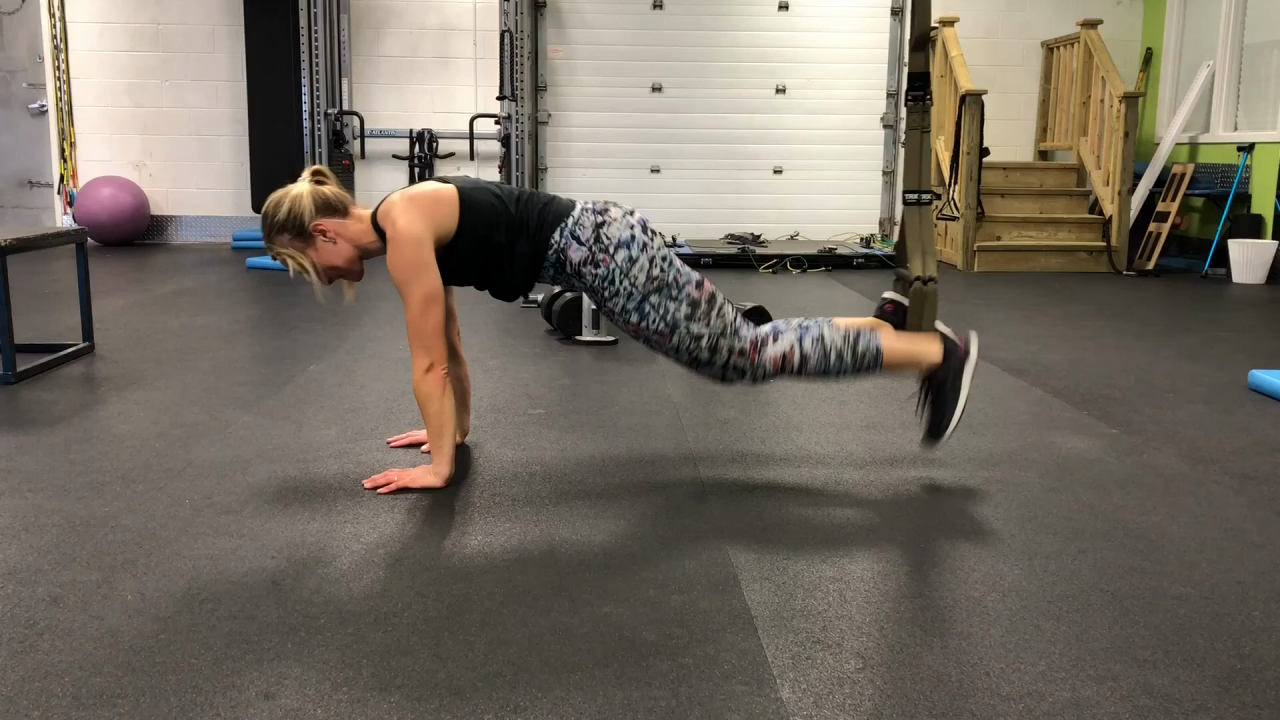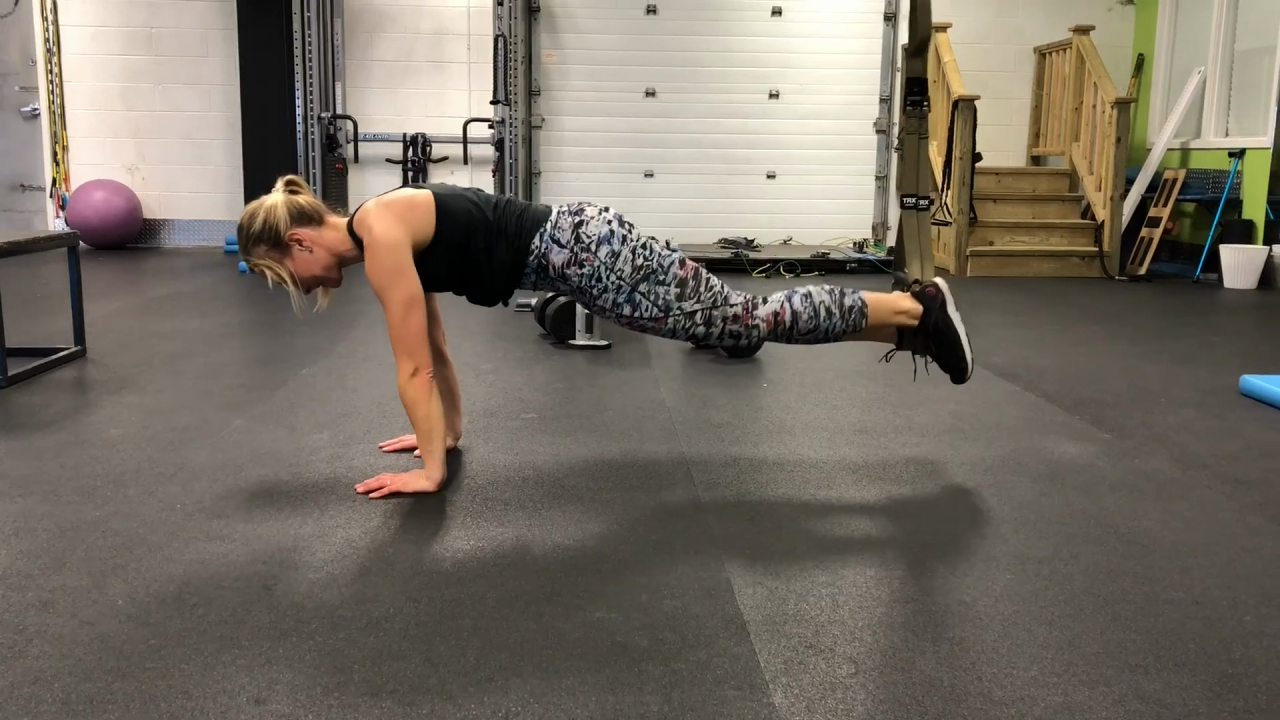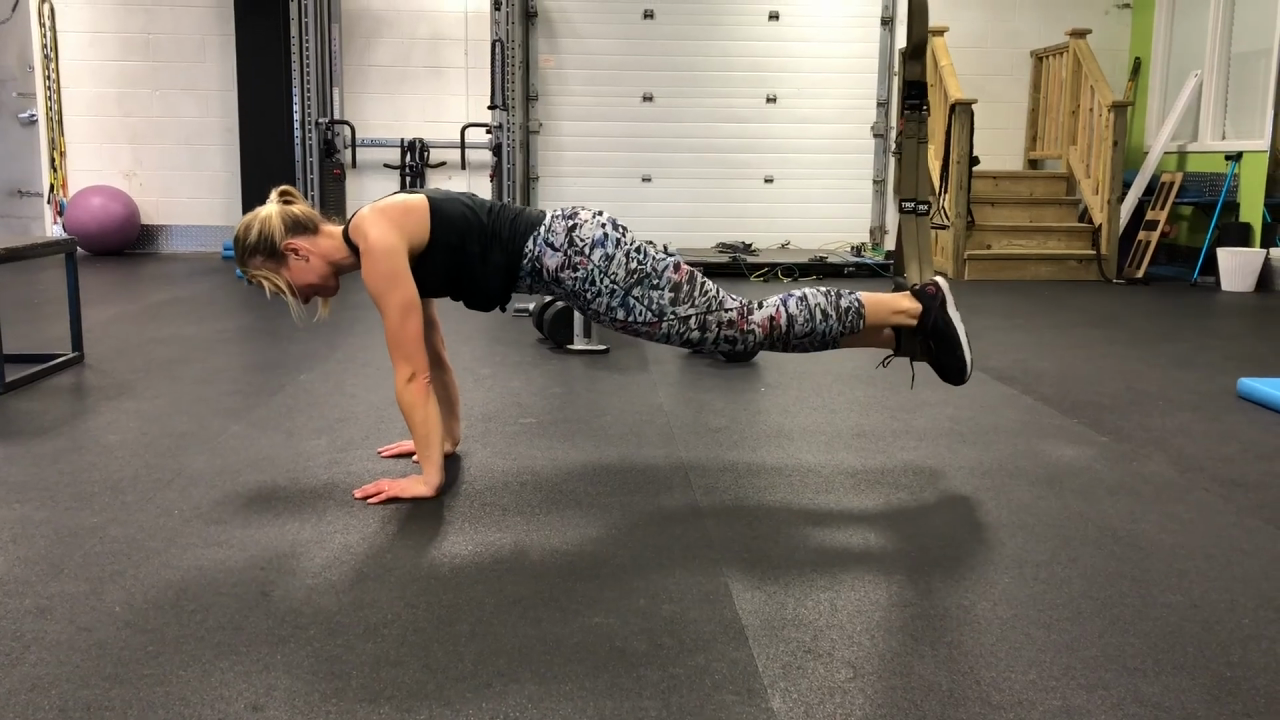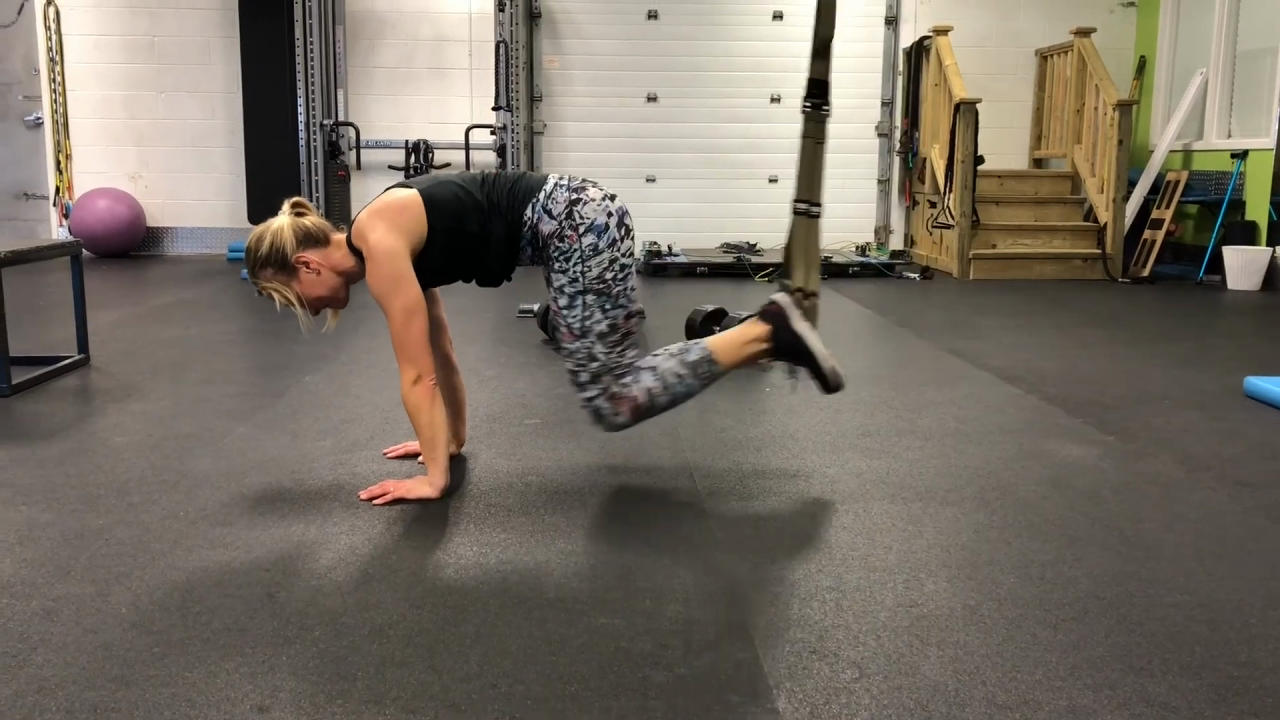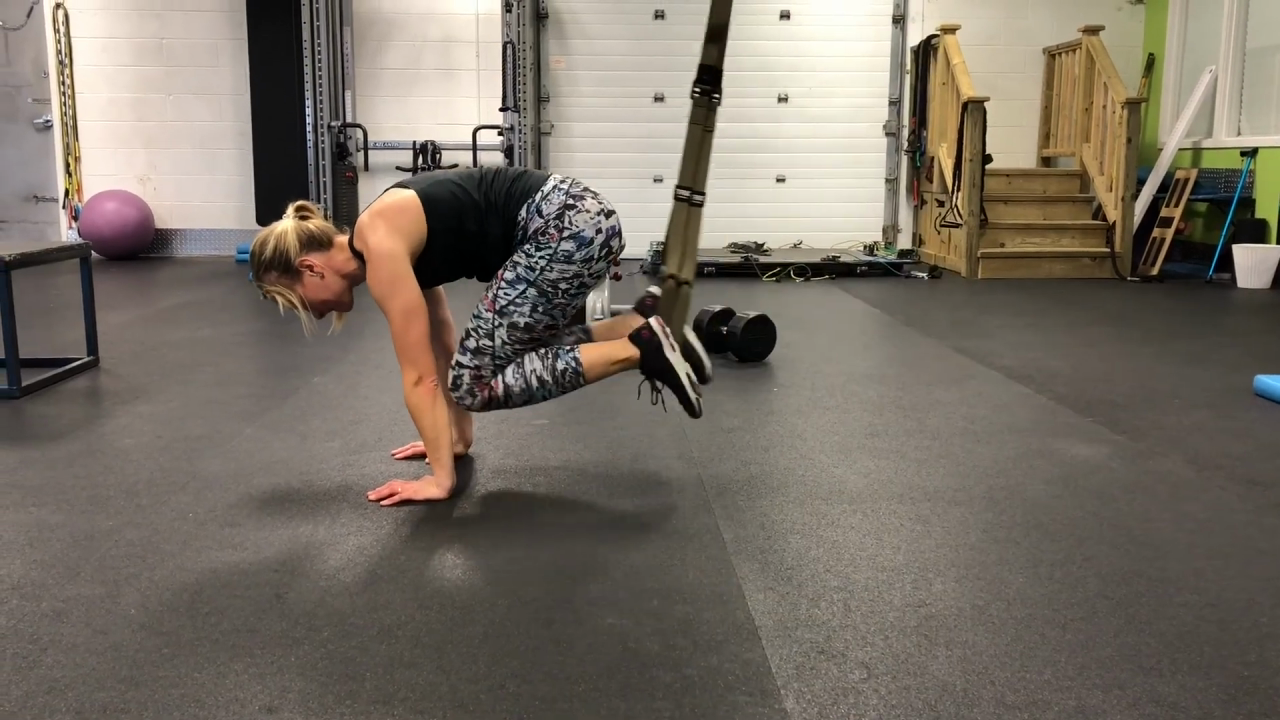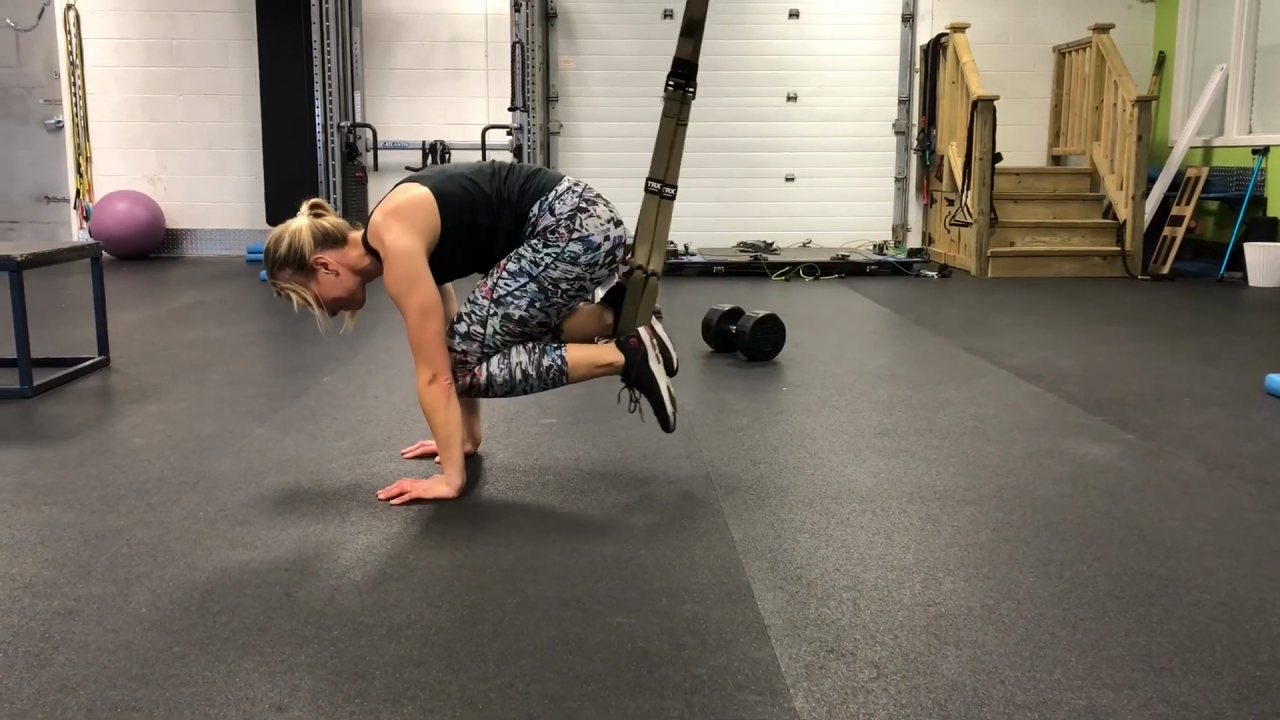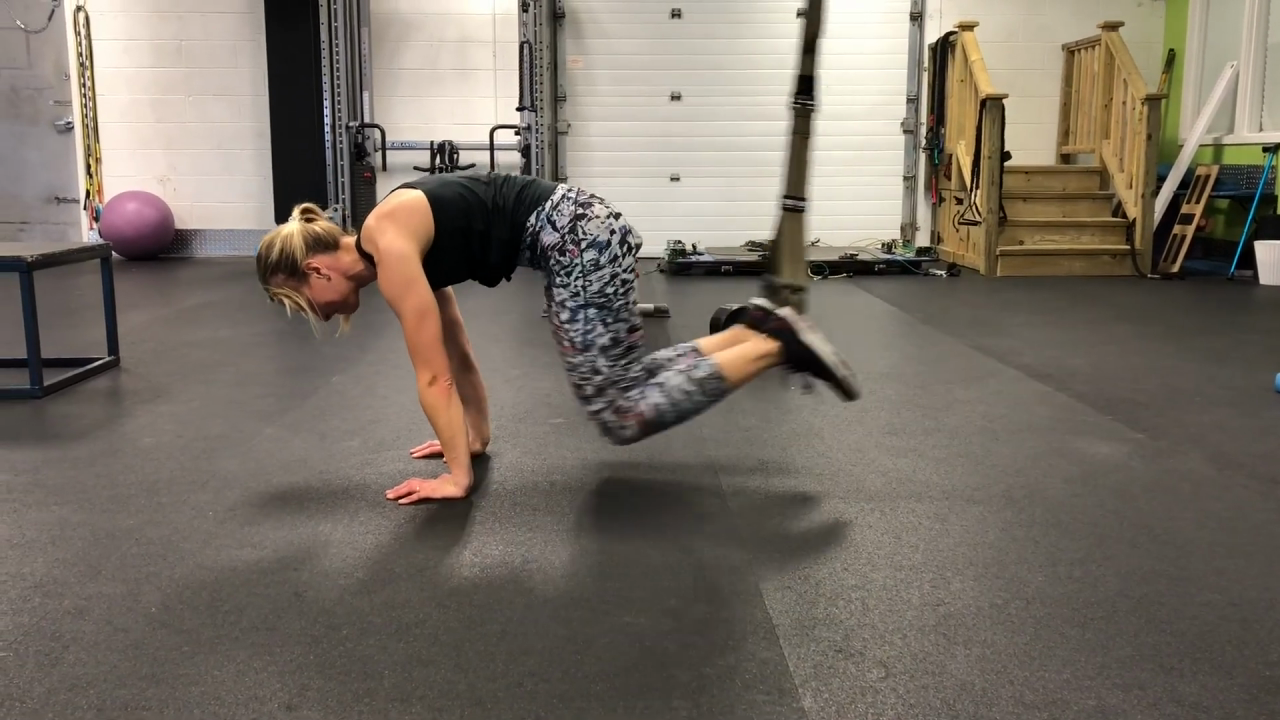
dt=0.5s
person 1, frame 1
left shoulder: (403, 228)
right shoulder: (408, 229)
left elbow: (429, 361)
right elbow: (449, 347)
left wrist: (438, 466)
right wrist: (455, 428)
left hip: (602, 251)
right hip: (596, 248)
left knee: (745, 354)
right knee: (742, 347)
left ankle: (934, 354)
right ankle: (889, 326)
person 1, frame 2
left shoulder: (379, 235)
right shoulder: (388, 237)
left elbow: (414, 366)
right elbow: (434, 352)
left wrist: (432, 470)
right wrist: (447, 430)
left hip: (583, 251)
right hip: (573, 250)
left knee: (748, 321)
right knee: (745, 321)
left ankle: (914, 308)
right ankle: (908, 330)
person 1, frame 3
left shoulder: (373, 241)
right shoulder: (388, 244)
left elbow: (412, 372)
right elbow: (434, 355)
left wrist: (428, 474)
right wrist: (446, 436)
left hip: (577, 251)
right hip: (570, 253)
left knee: (743, 325)
right knee: (739, 327)
left ankle: (916, 307)
right ankle: (905, 328)
person 1, frame 4
left shoulder: (379, 245)
right shoulder: (393, 244)
left elbow: (417, 373)
right elbow: (437, 353)
left wrist: (434, 477)
right wrist: (452, 437)
left hip: (575, 220)
right hip: (573, 218)
left knee: (614, 403)
right knee: (616, 382)
left ankle: (767, 331)
right ankle: (769, 336)
person 1, frame 5
left shoulder: (378, 248)
right shoulder: (396, 239)
left elbow: (420, 376)
right elbow: (443, 350)
left wrist: (441, 479)
right wrist: (456, 437)
left hip: (567, 226)
right hip: (579, 220)
left knee: (476, 381)
right knee: (503, 362)
left ankle: (637, 350)
right ankle: (641, 325)
person 1, frame 6
left shoulder: (395, 244)
right shoulder: (399, 233)
left elbow: (435, 372)
right elbow: (451, 343)
left wrist: (450, 476)
right wrist: (467, 436)
left hip: (574, 227)
right hip: (581, 224)
left knee: (459, 362)
right knee: (479, 350)
left ankle: (622, 356)
right ankle: (612, 317)
person 1, frame 7
left shoulder: (388, 246)
right shoulder: (402, 249)
left elbow: (435, 375)
right elbow: (455, 354)
left wrist: (458, 475)
right wrist: (476, 436)
left hip: (576, 235)
right hip: (575, 233)
left knee: (625, 413)
right knee: (621, 383)
left ankle: (777, 341)
right ankle: (756, 330)
